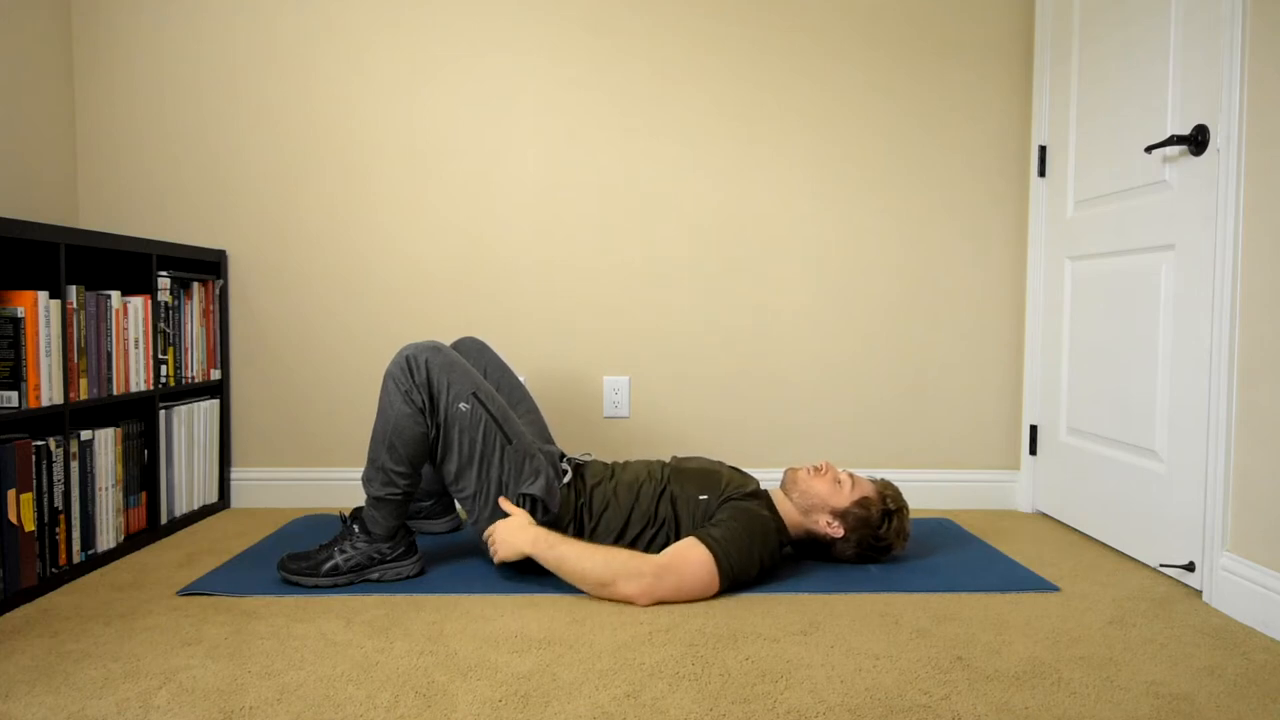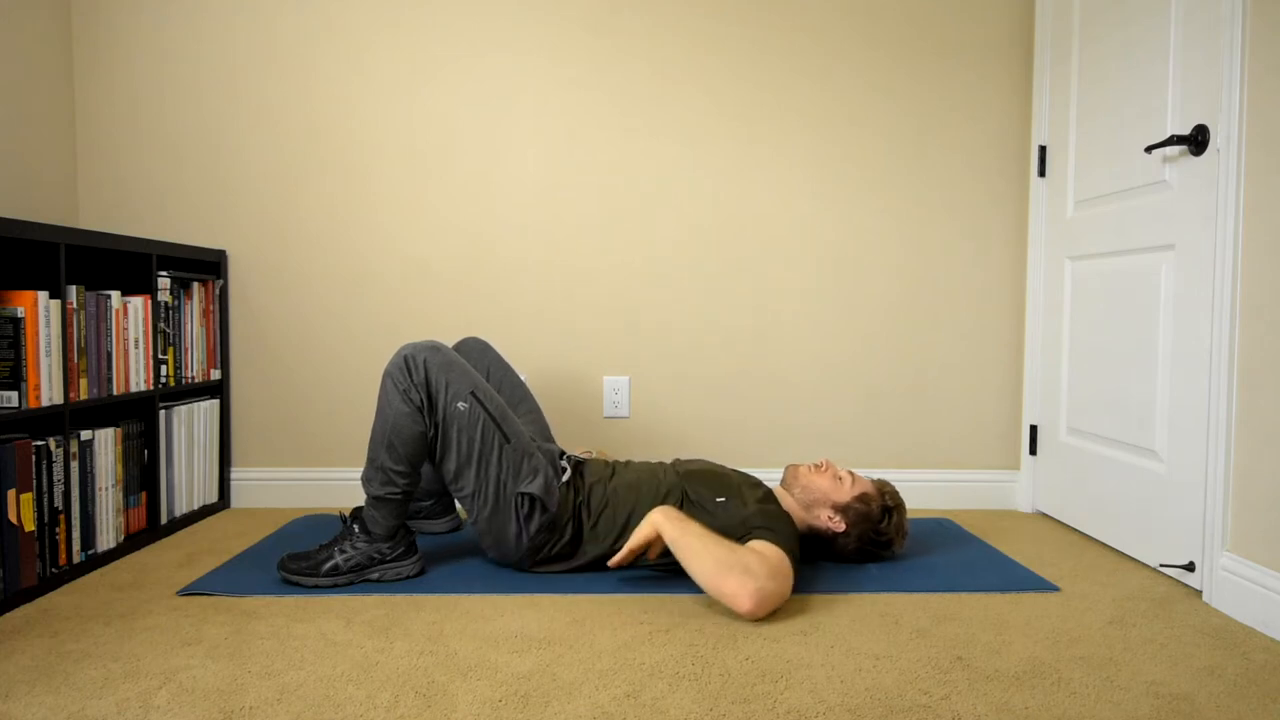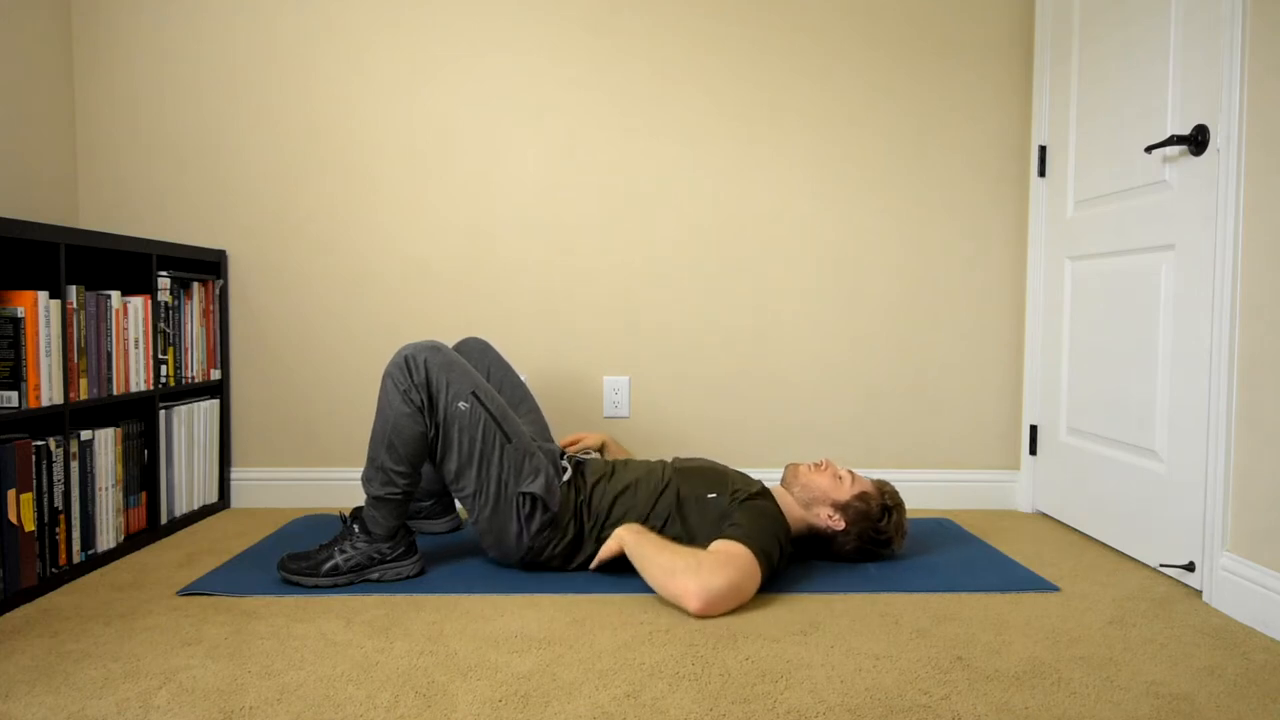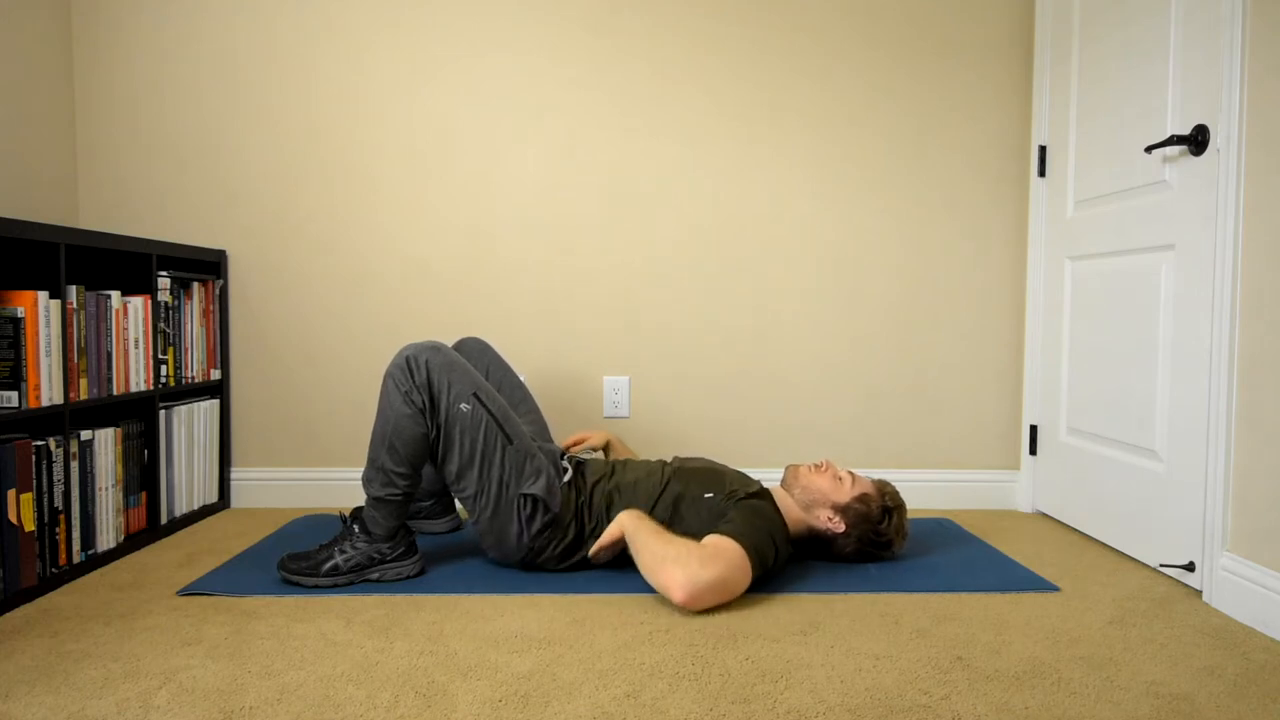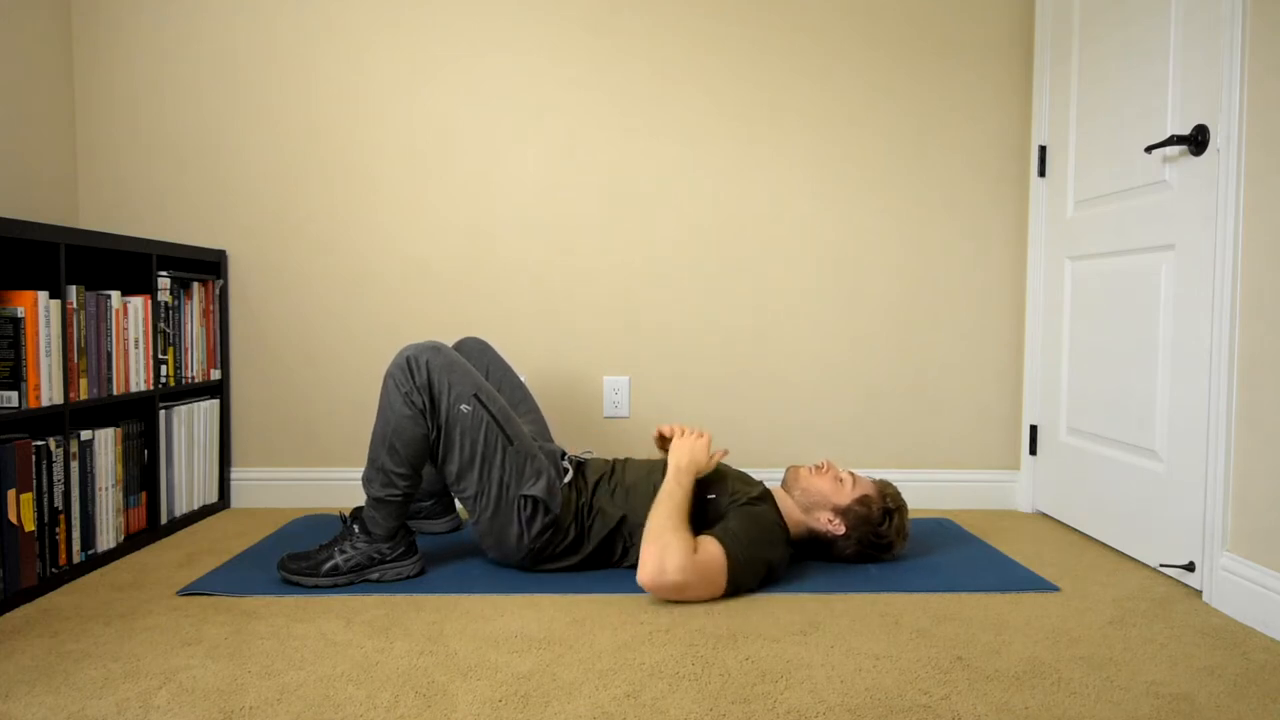
dt=0.4s
person 1, frame 1
left shoulder: (752, 534)
right shoulder: (752, 504)
left elbow: (645, 582)
left wrist: (534, 541)
left hip: (537, 505)
right hip: (565, 477)
left knee: (421, 365)
right knee: (466, 351)
left ankle: (379, 542)
right ankle: (427, 504)
person 1, frame 2
left shoulder: (772, 528)
right shoulder: (758, 501)
left elbow: (751, 591)
left wrist: (667, 520)
right wrist: (603, 462)
left hip: (534, 514)
right hip: (564, 477)
left knee: (419, 363)
right knee: (469, 352)
left ankle: (378, 541)
right ankle: (428, 503)
person 1, frame 3
left shoulder: (763, 529)
right shoulder: (755, 503)
left elbow: (702, 590)
left wrist: (630, 533)
right wrist: (607, 446)
left hip: (534, 514)
right hip: (564, 478)
left knee: (420, 363)
right knee: (470, 353)
left ankle: (380, 541)
right ankle: (429, 502)
person 1, frame 4
left shoulder: (761, 530)
right shoulder: (756, 503)
left elbow: (689, 583)
left wrist: (630, 521)
right wrist: (613, 445)
left hip: (534, 516)
right hip: (564, 477)
left knee: (421, 364)
right knee: (469, 352)
left ankle: (379, 541)
right ankle: (427, 502)
person 1, frame 5
left shoulder: (761, 540)
right shoulder: (758, 506)
left elbow: (660, 571)
left wrist: (682, 469)
right wrist: (681, 457)
left hip: (535, 517)
right hip: (564, 477)
left knee: (422, 365)
right knee: (469, 351)
left ankle: (379, 542)
right ankle: (427, 505)
